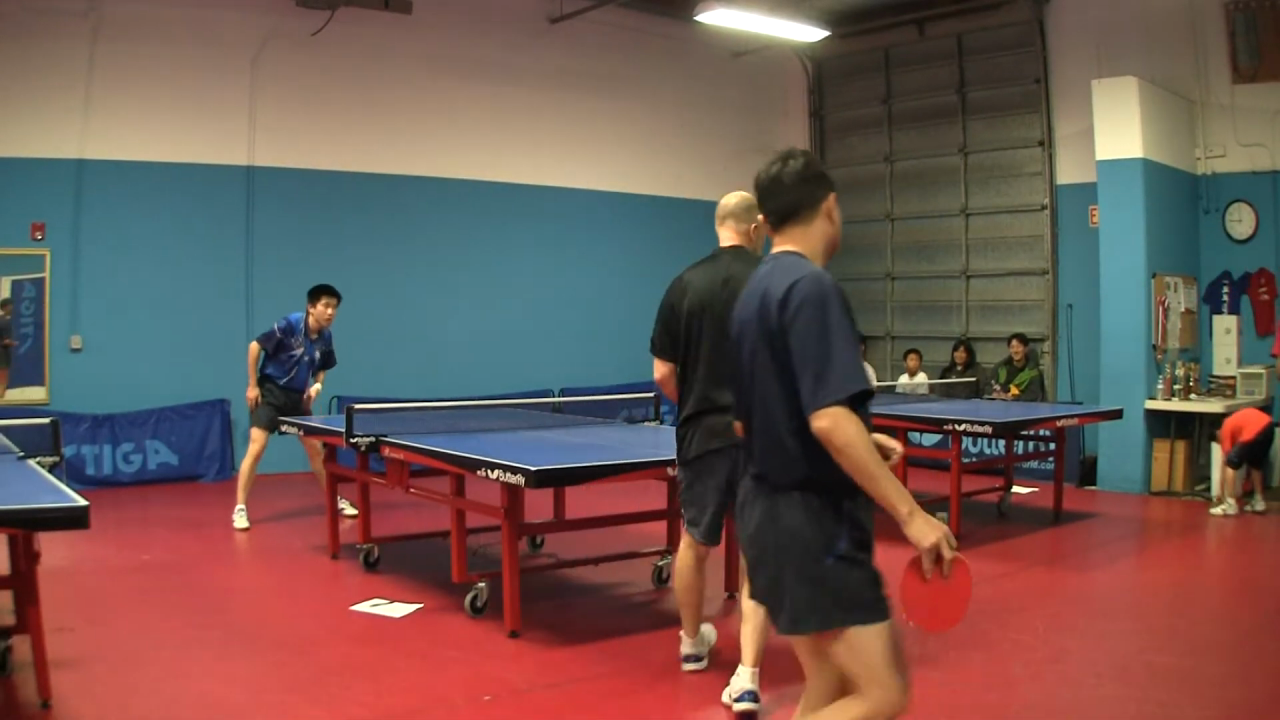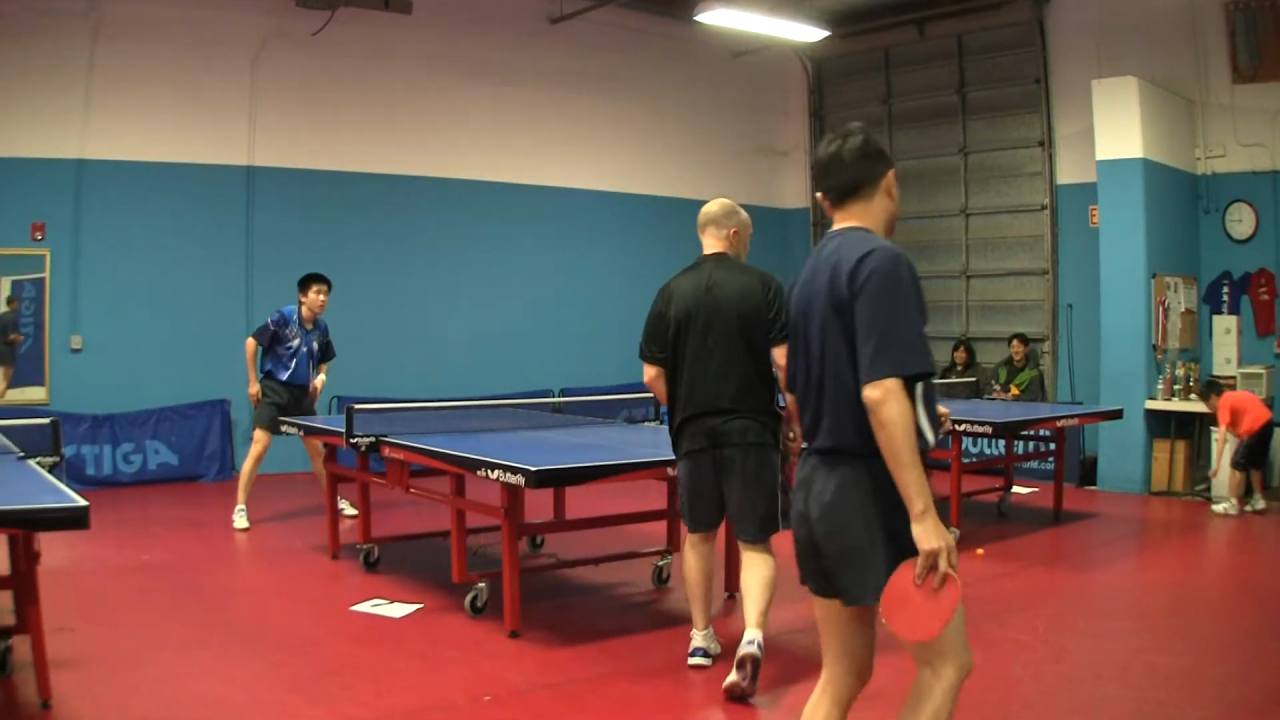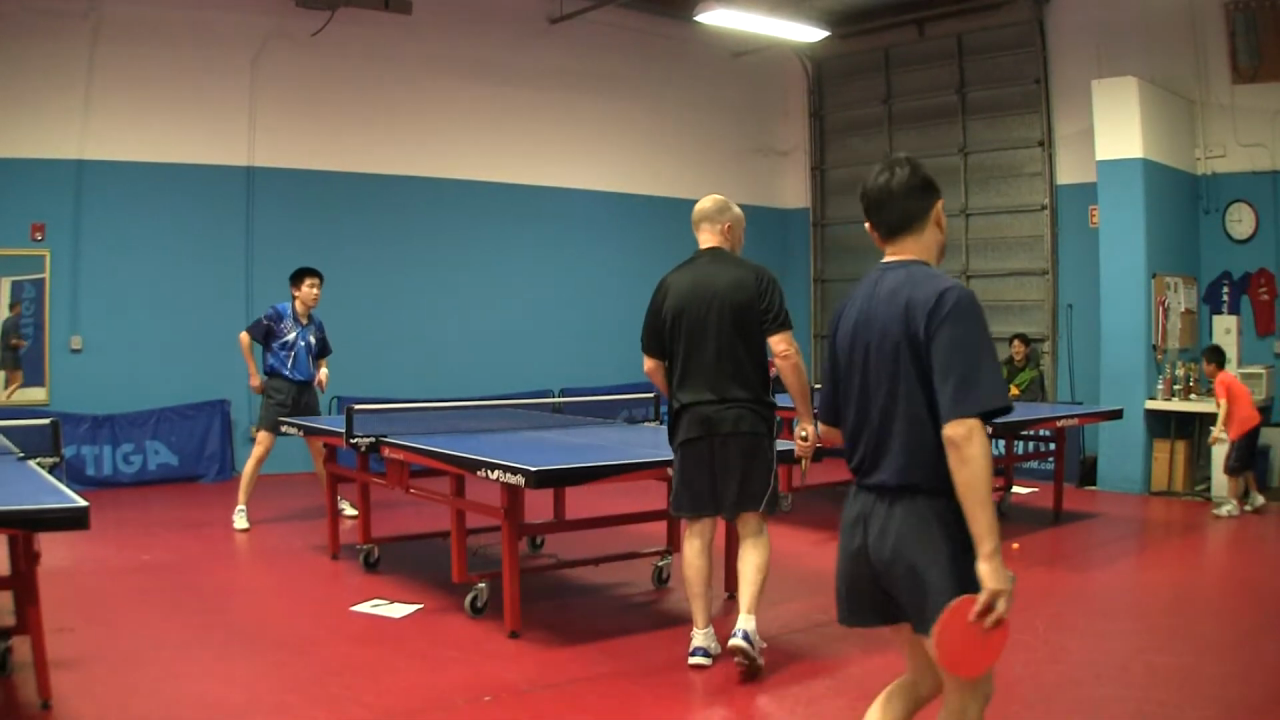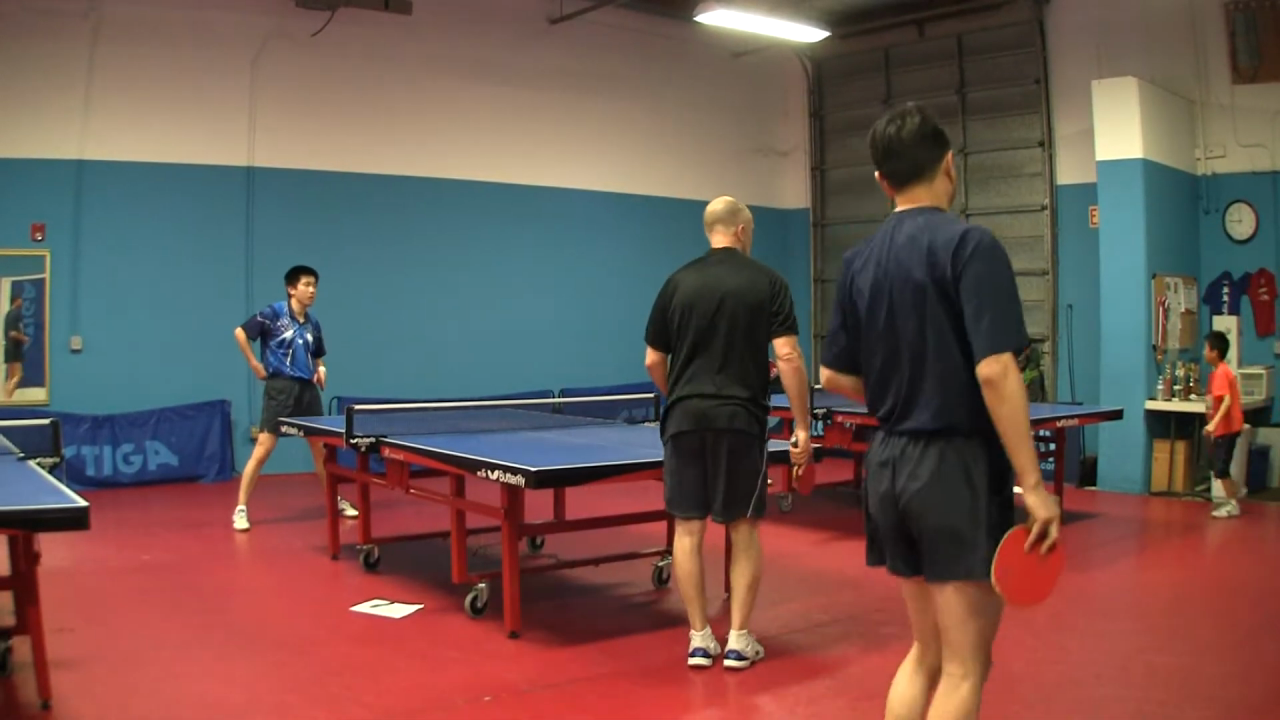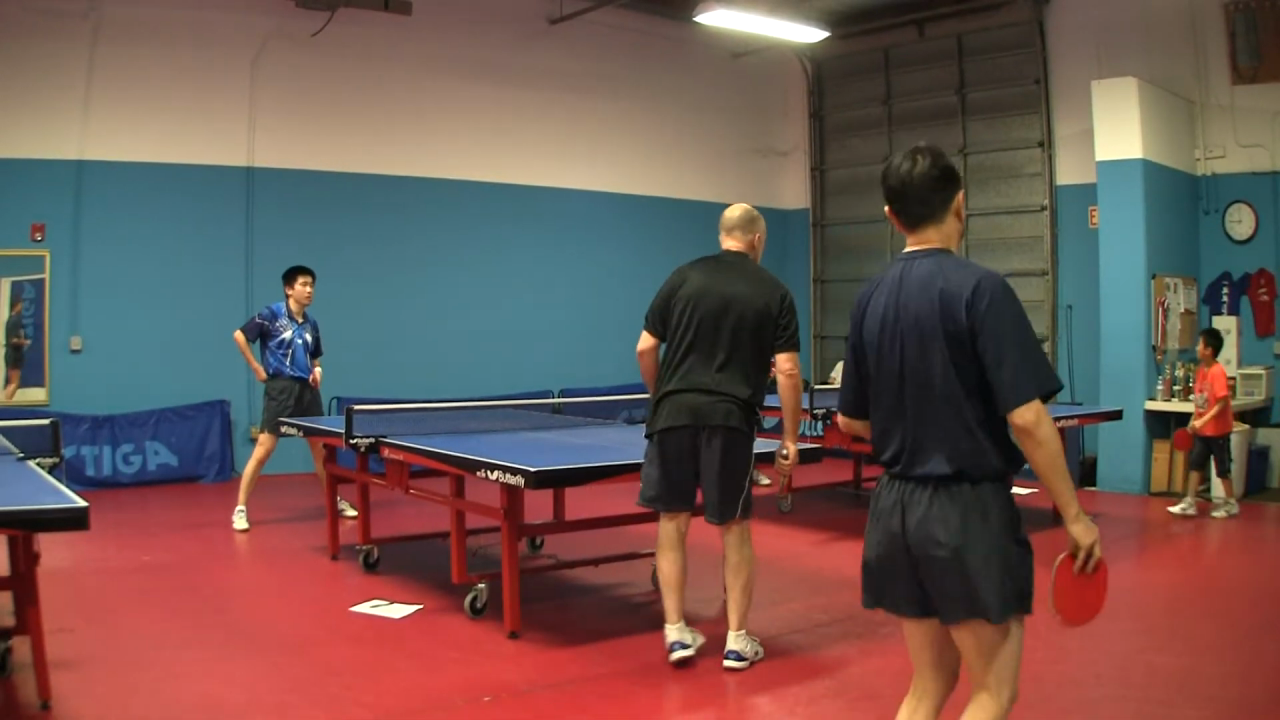
dt=0.2s
person 1, frame 1
left shoulder: (753, 293)
right shoulder: (812, 289)
right elbow: (829, 421)
left wrist: (860, 440)
right wrist: (910, 516)
left hip: (769, 513)
right hip: (811, 522)
person 1, frame 2
left shoulder: (809, 272)
right shoulder: (881, 262)
right elbow: (882, 395)
right wrist: (923, 514)
left hip: (818, 484)
right hip: (868, 489)
right knee: (946, 662)
person 1, frame 3
left shoulder: (850, 308)
right shoulder: (947, 300)
left elbow: (829, 428)
right elbow: (962, 433)
right wrist: (987, 552)
left hip: (865, 515)
right hip: (927, 519)
person 1, frame 4
left shoulder: (860, 259)
right shoulder: (970, 245)
left elbow: (836, 377)
right elbow: (995, 372)
right wrist: (1033, 484)
left hip: (889, 463)
right hip: (957, 465)
left knee: (929, 648)
right knee: (966, 665)
person 1, frame 5
left shoulder: (869, 299)
right shoulder: (983, 290)
left elbow: (850, 418)
right elbow: (1026, 418)
right wrist: (1073, 514)
left hip: (896, 507)
right hip: (970, 508)
person 2, frame 1
left shoulder: (684, 284)
left elbow: (662, 374)
left hip: (702, 435)
left knee: (696, 541)
left ankle: (692, 639)
right ankle: (747, 674)
person 2, frame 2
left shoulder: (671, 291)
right shoulder: (763, 286)
left elbow: (652, 377)
right elbow: (783, 365)
left hip: (695, 434)
right hip: (752, 432)
left knee: (699, 536)
right knee: (756, 545)
left ankle: (700, 637)
right ankle: (751, 638)
person 2, frame 3
left shoulder: (669, 285)
right shoulder: (757, 279)
left elbow: (652, 367)
right elbow: (784, 353)
right wrist: (806, 417)
left hip: (691, 423)
right hip: (747, 419)
left knee: (696, 529)
right knee: (751, 524)
left ankle: (701, 637)
right ankle: (746, 626)
person 2, frame 4
left shoulder: (678, 281)
right shoulder: (767, 281)
left elbow: (653, 361)
right elbow: (788, 357)
right wrist: (802, 425)
left hip: (684, 418)
right hip: (741, 419)
left knee: (688, 530)
right knee: (742, 528)
left ankle: (700, 638)
right ankle: (739, 640)
person 2, frame 5
left shoulder: (685, 277)
right shoulder: (774, 292)
left elbow: (645, 349)
right elbow: (788, 371)
right wrist: (790, 439)
left hip: (674, 414)
right hip: (731, 419)
left knee: (671, 523)
right knee: (734, 529)
left ankle: (676, 631)
right ankle: (738, 640)
person 3, frame 1
left shoulder: (326, 337)
right shoulder: (289, 324)
left elbow: (321, 369)
right elbow: (255, 346)
left wrist: (317, 385)
right wrist: (252, 385)
left hip: (298, 396)
right hip: (269, 391)
left knee: (316, 450)
right knee: (256, 448)
left ankle: (335, 500)
right ankle: (240, 509)
person 3, frame 2
left shoulder: (322, 329)
right shoulder: (283, 317)
left elbow: (323, 361)
right elbow: (251, 342)
left wrist: (321, 377)
right wrist: (253, 381)
left hip: (302, 394)
right hip: (273, 391)
left knee: (318, 450)
right knee: (258, 449)
left ankle: (335, 500)
right ankle: (240, 509)
person 3, frame 3
left shoulder: (317, 325)
right shoulder: (277, 314)
left elbow: (321, 357)
right elbow: (245, 337)
left wrist: (323, 371)
right wrist: (253, 374)
left hip: (306, 392)
right hip: (278, 389)
left knee: (320, 449)
right knee: (261, 449)
left ankle: (336, 501)
right ankle: (240, 509)
person 3, frame 4
left shoulder: (313, 323)
right shoulder: (273, 313)
right elbow: (240, 332)
left wrist: (321, 369)
right wrist: (255, 364)
left hip: (308, 390)
right hip: (281, 388)
left knee: (322, 449)
right knee: (262, 450)
left ankle: (336, 501)
right ankle: (241, 509)
person 3, frame 5
left shoulder: (311, 324)
right shoulder: (272, 314)
right elbow: (240, 335)
left wrist: (317, 370)
right wrist: (256, 367)
left hip: (308, 390)
right hip: (281, 388)
left knee: (321, 448)
right knee: (263, 451)
left ankle: (335, 501)
right ankle: (240, 509)
